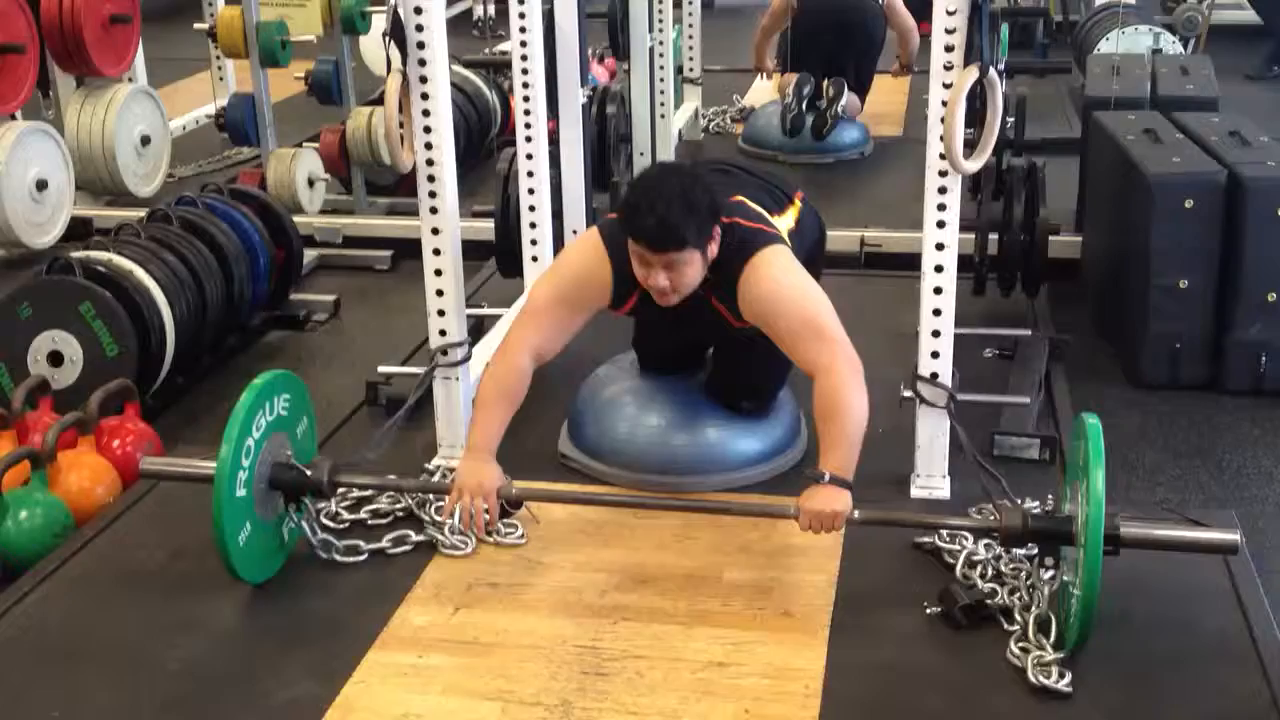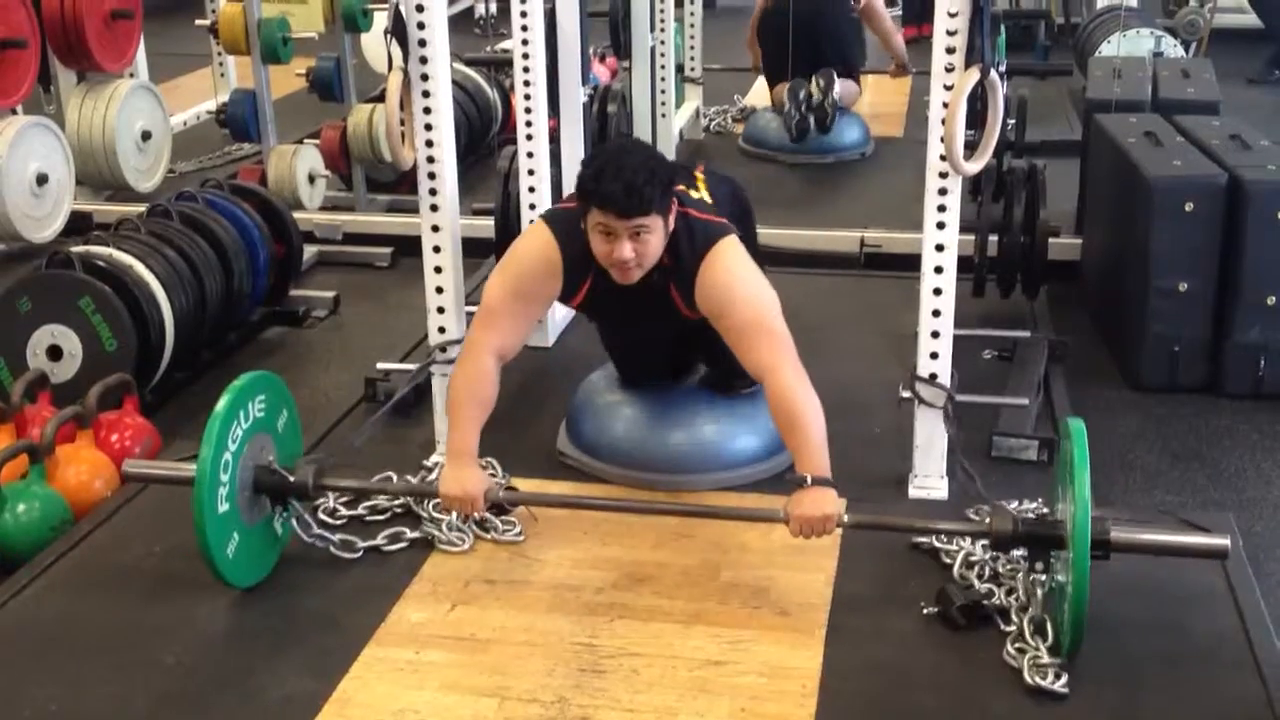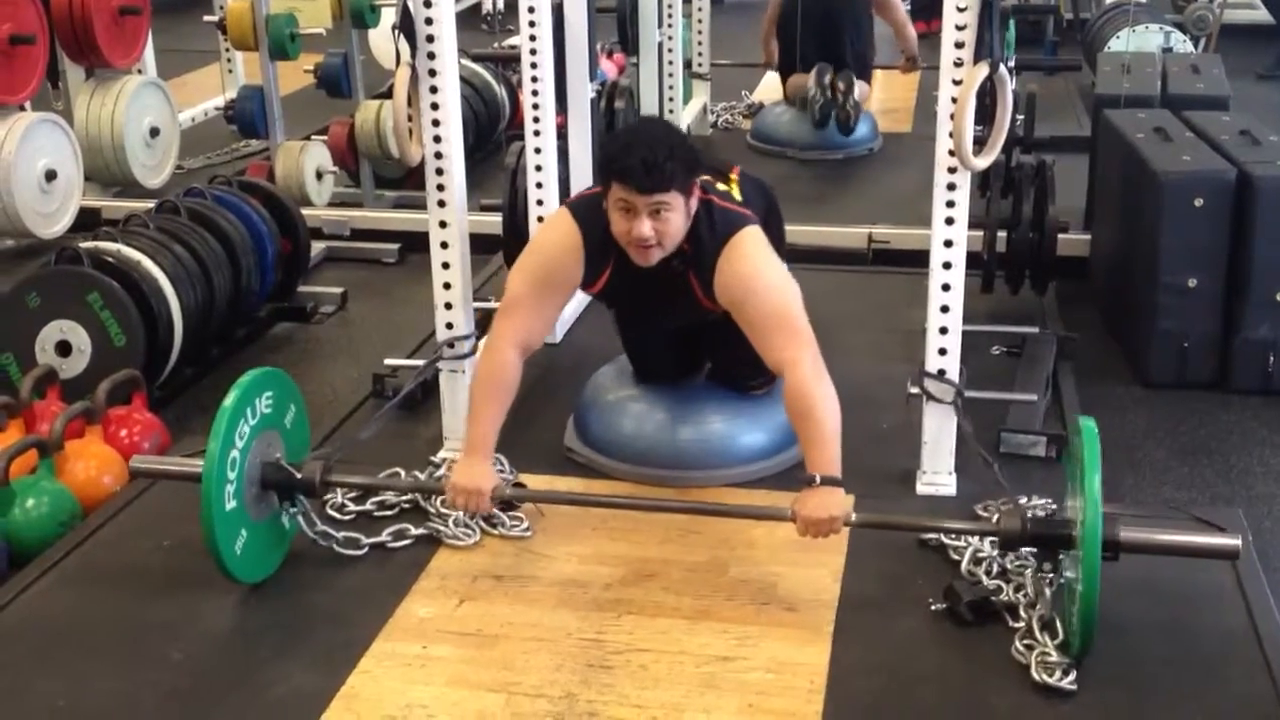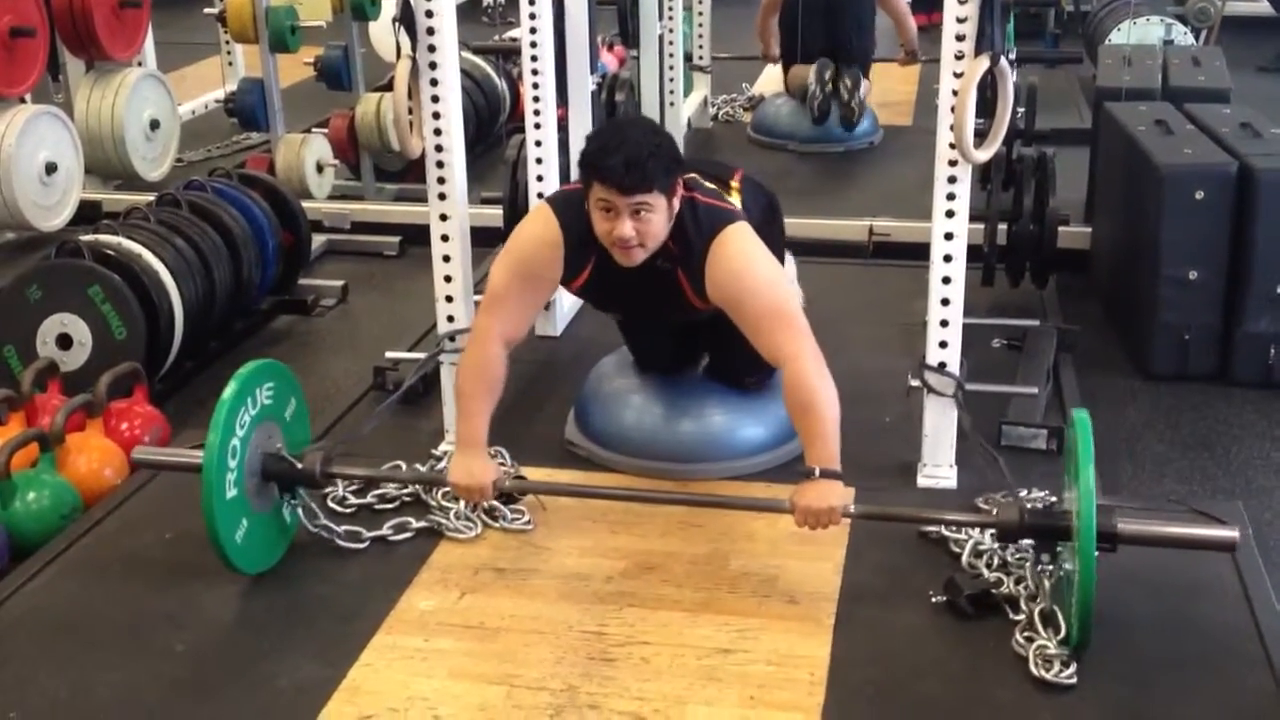
dt=0.7s
person 1, frame 1
left shoulder: (765, 269)
right shoulder: (601, 255)
left elbow: (839, 367)
right elbow: (522, 350)
left wrist: (833, 481)
right wrist: (478, 457)
left knee: (744, 398)
right knee: (660, 366)
right ankle: (706, 342)
person 1, frame 2
left shoulder: (715, 256)
right shoulder: (550, 244)
left elbow: (779, 368)
right elbow: (485, 349)
left wrist: (815, 483)
right wrist: (461, 461)
left knee: (735, 378)
right knee: (645, 378)
person 1, frame 3
left shoulder: (739, 248)
right shoulder: (572, 233)
left elbow: (800, 363)
right elbow: (509, 341)
left wrist: (823, 482)
right wrist: (476, 457)
left knee: (747, 379)
right knee: (659, 375)
right ankle: (697, 348)
person 1, frame 4
left shoulder: (727, 246)
right shoulder: (551, 230)
left elbow: (798, 356)
right elbow: (492, 336)
left wrist: (823, 475)
right wrist: (471, 450)
left knee: (744, 375)
right knee: (659, 365)
